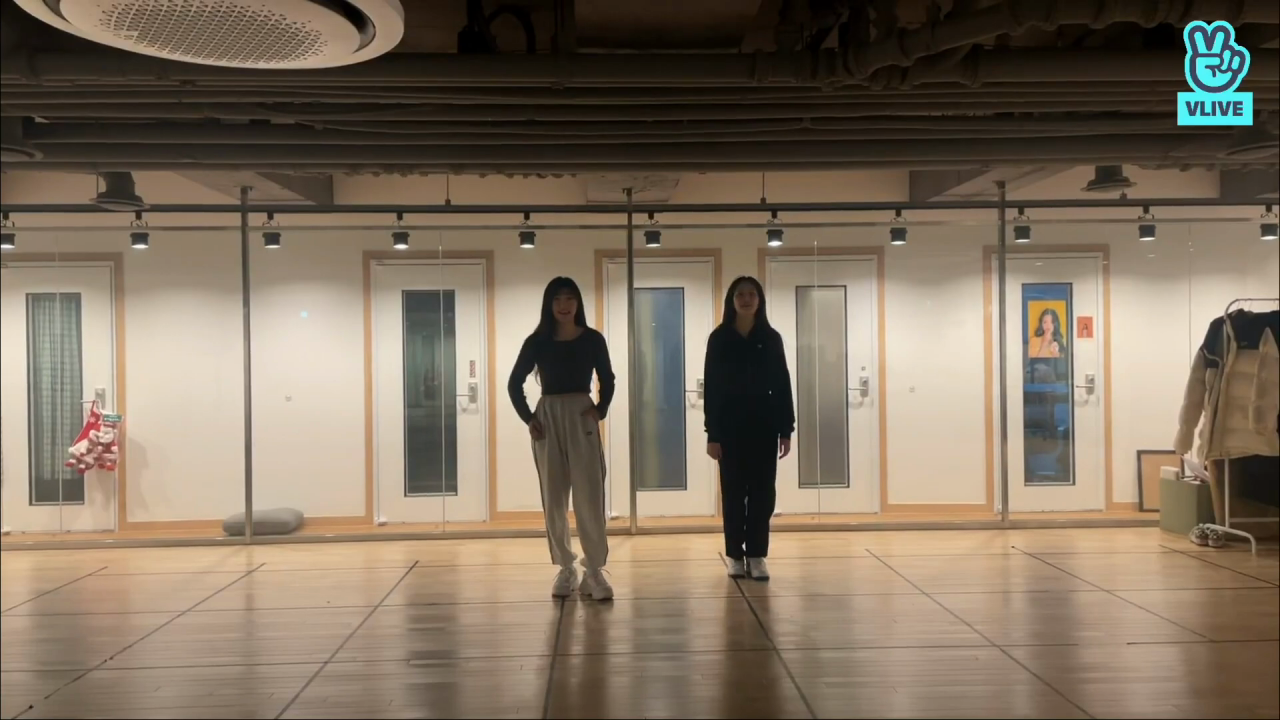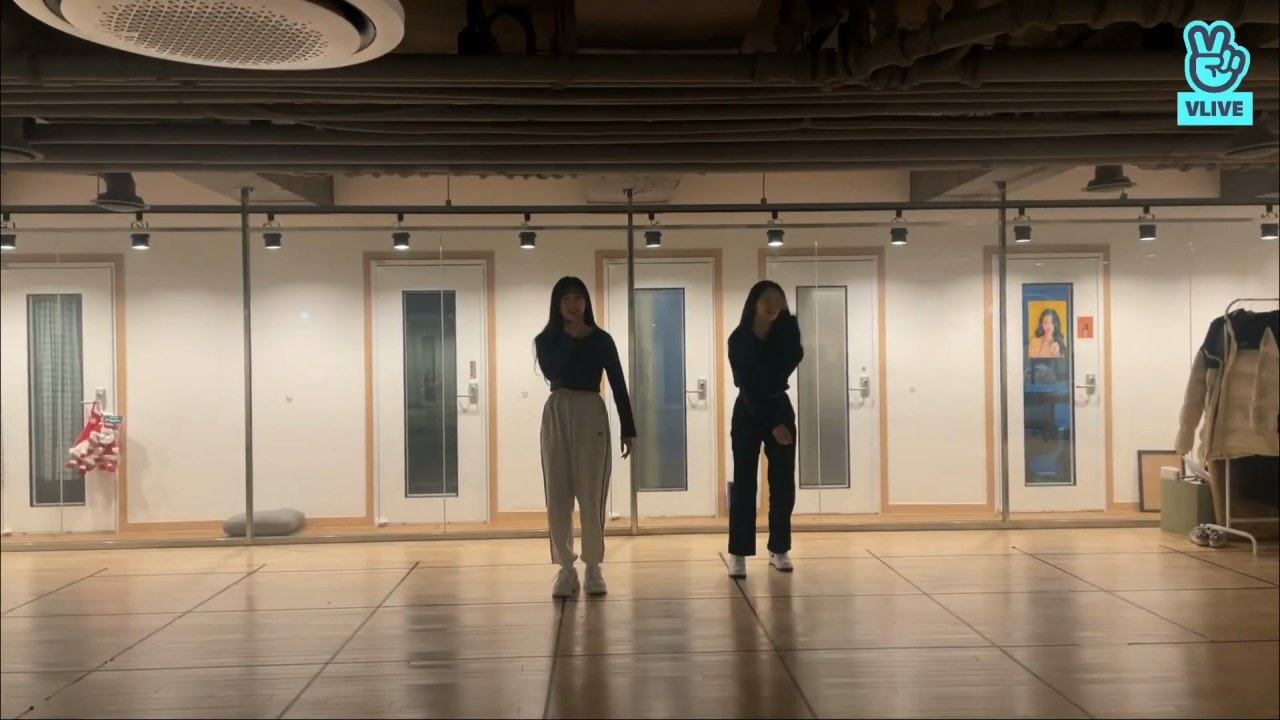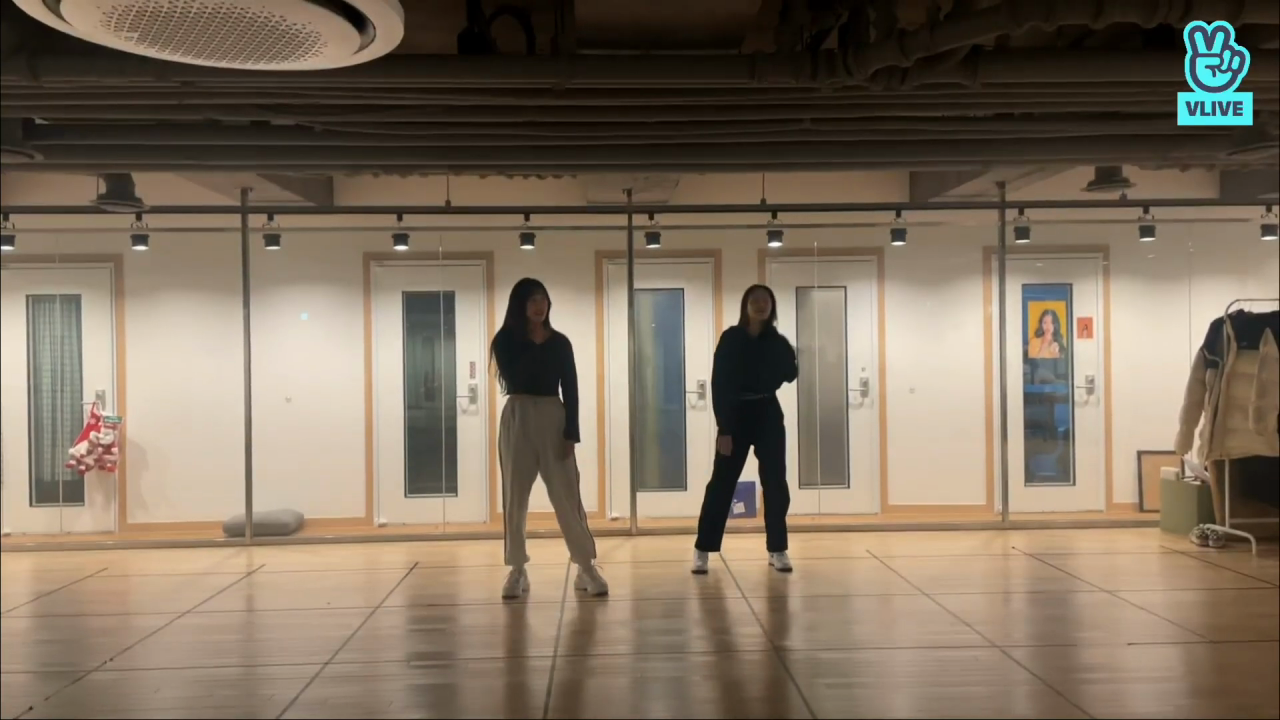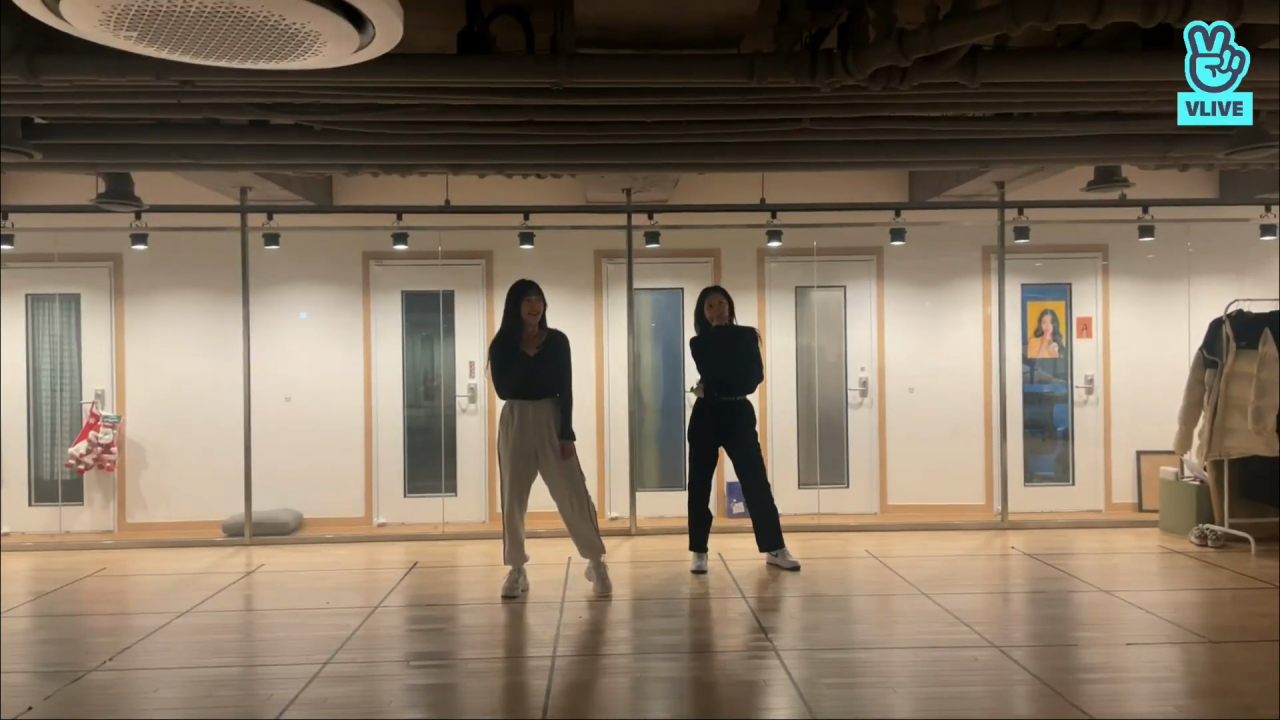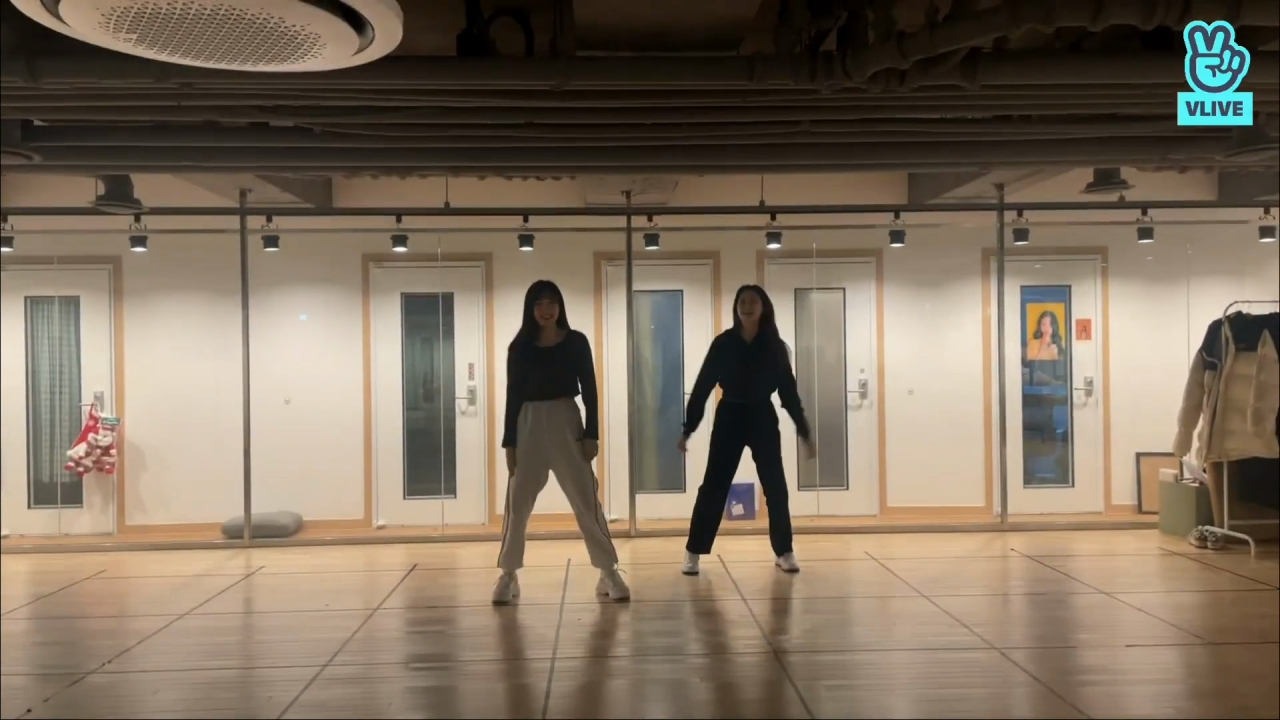
dt=1s
person 1, frame 1
left shoulder: (592, 339)
right shoulder: (537, 342)
left elbow: (607, 380)
right elbow: (515, 384)
left wrist: (600, 409)
right wrist: (528, 419)
left hip: (581, 417)
right hip: (548, 418)
left knee: (589, 494)
right knee: (554, 498)
left ankle: (594, 570)
right ankle: (566, 569)
person 1, frame 2
left shoulder: (601, 339)
right shoulder: (547, 340)
left elbow: (618, 384)
right elbow: (551, 372)
left wrist: (628, 429)
right wrist: (570, 337)
left hip: (592, 414)
right hip: (556, 414)
left knee: (591, 495)
right knee: (558, 496)
left ankle: (593, 568)
right ankle: (566, 569)
person 1, frame 3
left shoulder: (560, 342)
right shoulder: (505, 341)
left elbow: (570, 389)
right elbow: (514, 379)
left wrist: (571, 433)
right wrist: (534, 345)
left hip: (553, 417)
right hip: (517, 418)
left knee: (567, 495)
right knee: (515, 497)
left ankle: (586, 567)
right ankle: (517, 570)
person 1, frame 4
left shoulder: (557, 341)
right shoulder: (502, 345)
left elbow: (565, 389)
right elbow: (503, 389)
left wrist: (567, 434)
right wrist: (525, 355)
left hip: (550, 419)
right hip: (515, 422)
left knee: (573, 492)
right knee: (513, 497)
left ankle: (596, 562)
right ankle: (516, 570)
person 1, frame 5
left shoulder: (576, 342)
right shoulder: (520, 347)
left elbow: (589, 388)
right elbow: (513, 394)
left wrist: (590, 433)
right wrist: (509, 441)
left hip: (566, 422)
right hip: (529, 423)
left knee: (585, 500)
right knee: (518, 503)
left ankle: (609, 572)
right ankle: (508, 575)
person 2, frame 1
left shoulder: (770, 338)
right shoulder: (719, 338)
left elbow: (782, 384)
right elbow: (711, 387)
left wrist: (786, 429)
right wrist: (713, 433)
left hip: (763, 418)
right hip: (730, 419)
left knee: (763, 489)
right knee: (733, 490)
left ankle: (756, 555)
right ankle: (735, 555)
person 2, frame 2
left shoulder: (785, 335)
right shoulder: (739, 339)
left elbow: (793, 360)
right elbow: (747, 385)
left wrist: (788, 317)
right wrist: (771, 423)
left hip: (781, 410)
right hip: (748, 414)
left knee: (783, 485)
right knee: (744, 485)
left ankle: (779, 549)
right ankle: (738, 554)
person 2, frame 3
left shoulder: (775, 343)
right shoulder: (730, 338)
left elbow: (790, 374)
right elbow: (720, 385)
left wrist: (771, 334)
right wrist: (723, 428)
left hip: (767, 414)
right hip: (736, 414)
left knee: (775, 485)
right knee: (721, 483)
left ankle: (777, 550)
right ankle: (703, 550)
person 2, frame 4
left shoulder: (746, 336)
right shoulder: (699, 343)
left elbow: (755, 377)
right elbow: (711, 373)
left wrist: (714, 388)
right wrist: (718, 332)
left hip: (739, 413)
right hip: (707, 415)
left knee: (756, 481)
right knee: (699, 485)
left ankle: (776, 549)
right ankle: (699, 552)
person 2, frame 5
left shoulder: (775, 346)
right shoulder: (723, 343)
left elbow: (788, 390)
right elbow: (703, 386)
left wrist: (803, 432)
right wrist: (689, 427)
left hip: (762, 418)
right hip: (729, 417)
left knee: (776, 488)
right knee: (713, 486)
left ankle: (784, 552)
right ankle: (694, 553)
